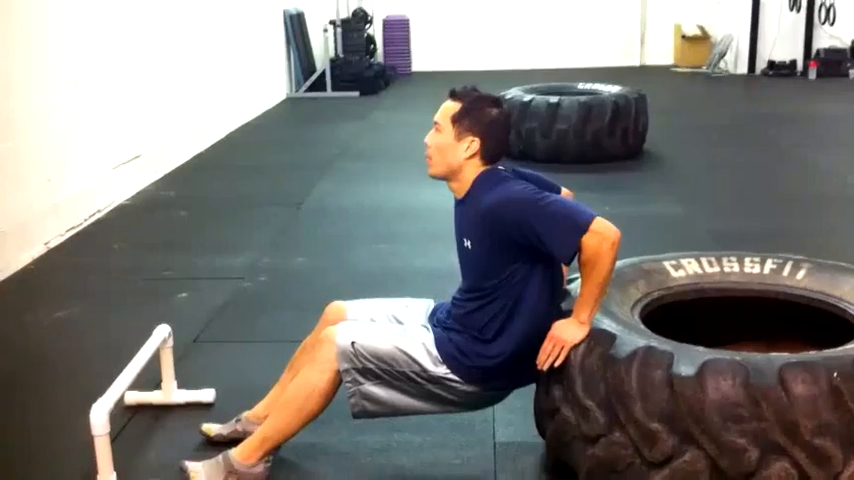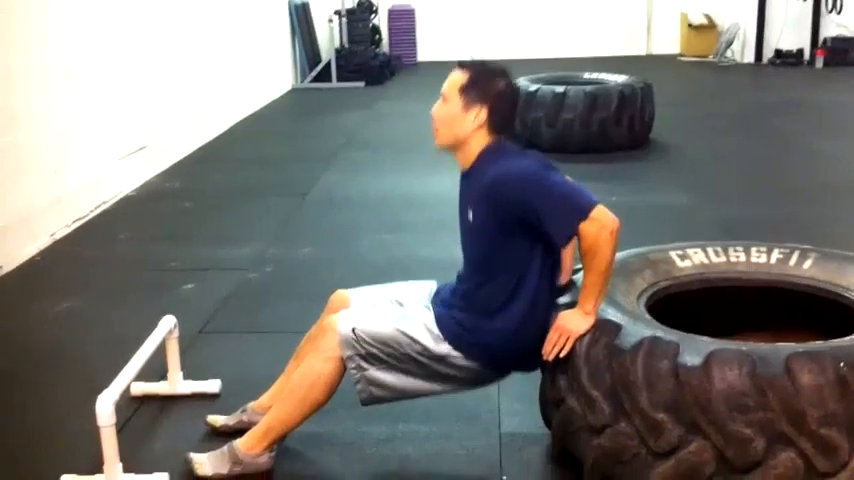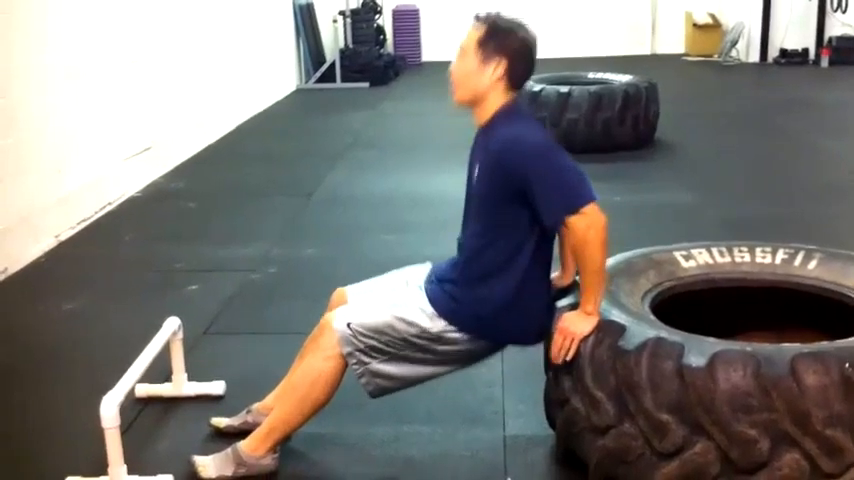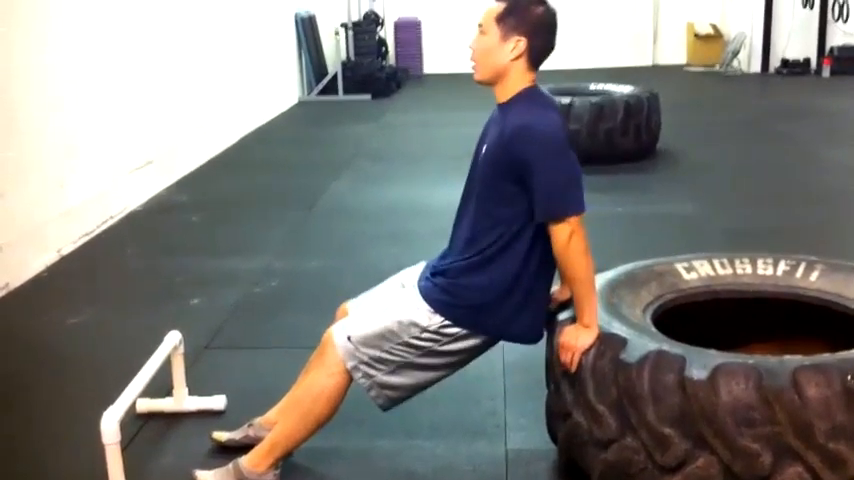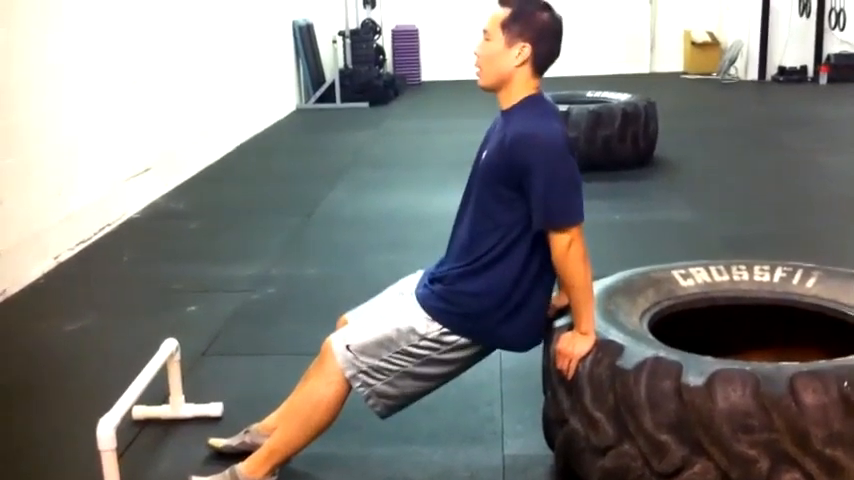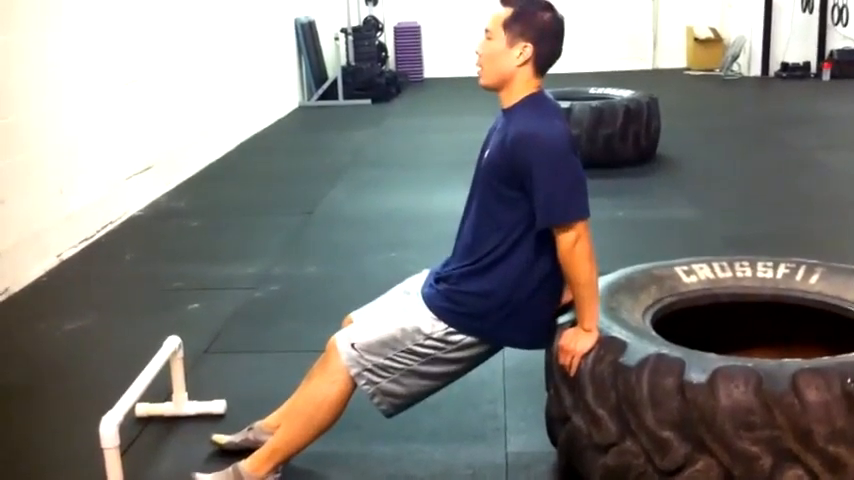
dt=0.2s
person 1, frame 1
left shoulder: (505, 203)
right shoulder: (490, 185)
left elbow: (604, 237)
right elbow: (562, 199)
left wrist: (579, 321)
right wrist: (544, 290)
left hip: (472, 358)
right hip: (455, 323)
left knee: (335, 344)
right knee: (336, 315)
right ankle: (257, 421)
person 1, frame 2
left shoulder: (507, 178)
right shoulder: (492, 164)
left elbow: (602, 225)
right elbow: (562, 193)
left wrist: (584, 311)
right wrist: (554, 280)
left hip: (477, 337)
right hip: (462, 305)
left knee: (337, 331)
right knee: (340, 304)
right ankle: (262, 411)
person 1, frame 3
left shoulder: (517, 143)
right shoulder: (502, 131)
left elbow: (589, 219)
right elbow: (565, 201)
left wrist: (587, 312)
right wrist: (564, 273)
left hip: (474, 312)
right hip: (460, 283)
left knee: (337, 331)
right knee: (343, 300)
right ankle: (266, 412)
person 1, frame 4
left shoulder: (534, 128)
right shoulder: (517, 114)
left elbow: (567, 228)
right elbow: (557, 214)
left wrist: (586, 324)
right wrist: (565, 288)
left hip: (468, 304)
right hip: (454, 276)
left knee: (341, 347)
right knee: (348, 319)
right ankle: (271, 426)
person 1, frame 5
left shoulder: (537, 137)
right shoulder: (518, 120)
left elbow: (565, 237)
right elbow: (552, 226)
left wrist: (583, 331)
right wrist: (560, 295)
left hip: (466, 310)
right hip: (450, 283)
left knee: (340, 356)
right knee: (348, 330)
right ankle: (267, 433)
person 1, frame 6
left shoulder: (539, 135)
right shoulder: (520, 118)
left elbow: (572, 233)
right elbow: (556, 226)
left wrist: (587, 327)
right wrist: (556, 290)
left hip: (474, 310)
right hip: (456, 283)
left knee: (345, 354)
right knee: (354, 328)
right ankle: (270, 430)
